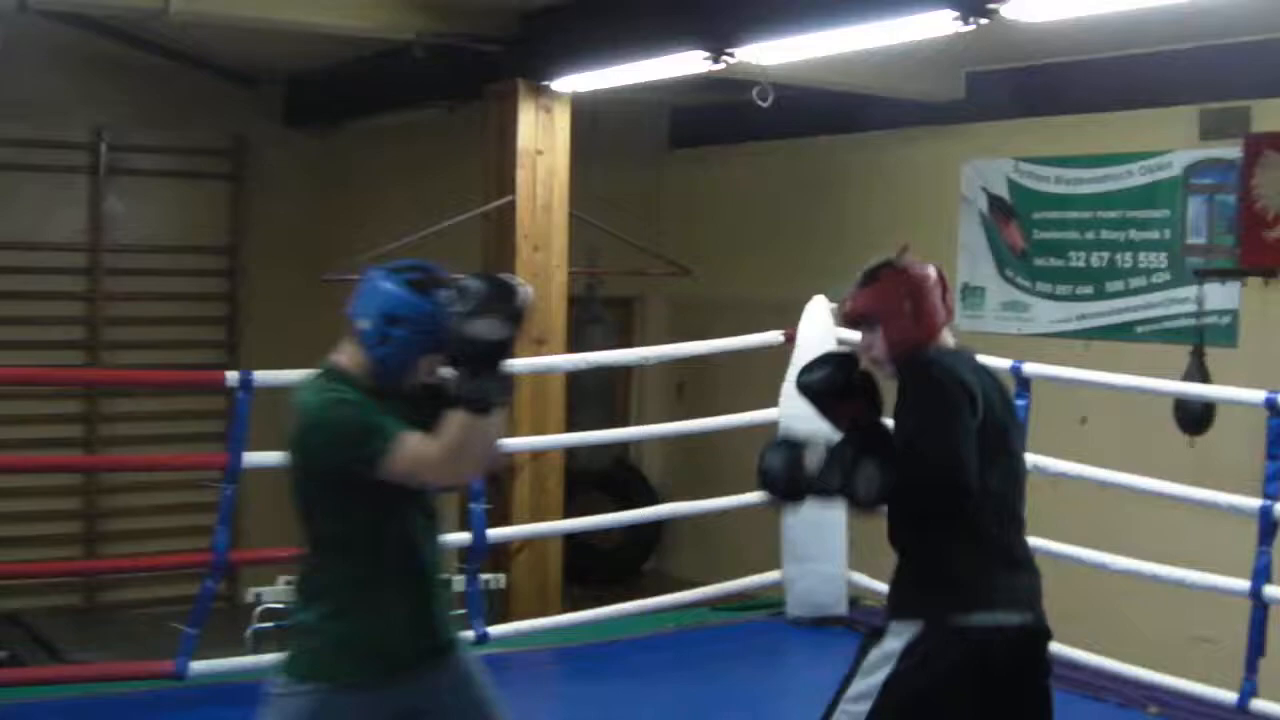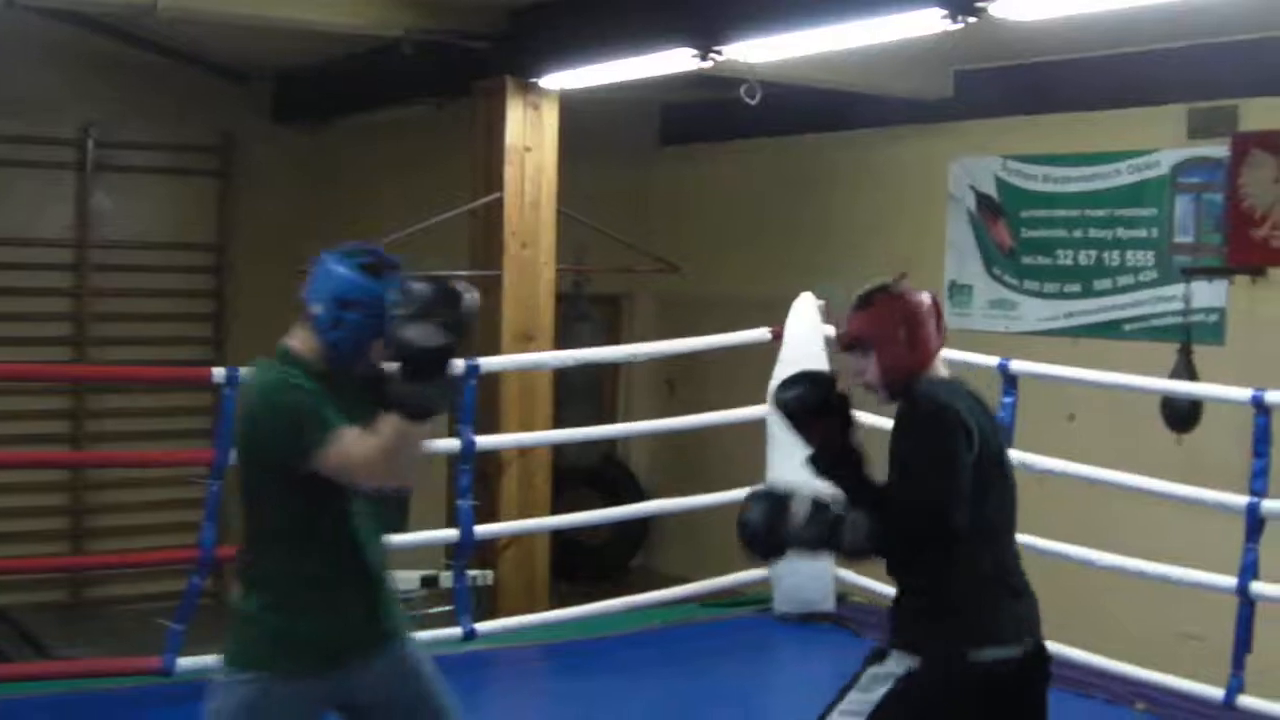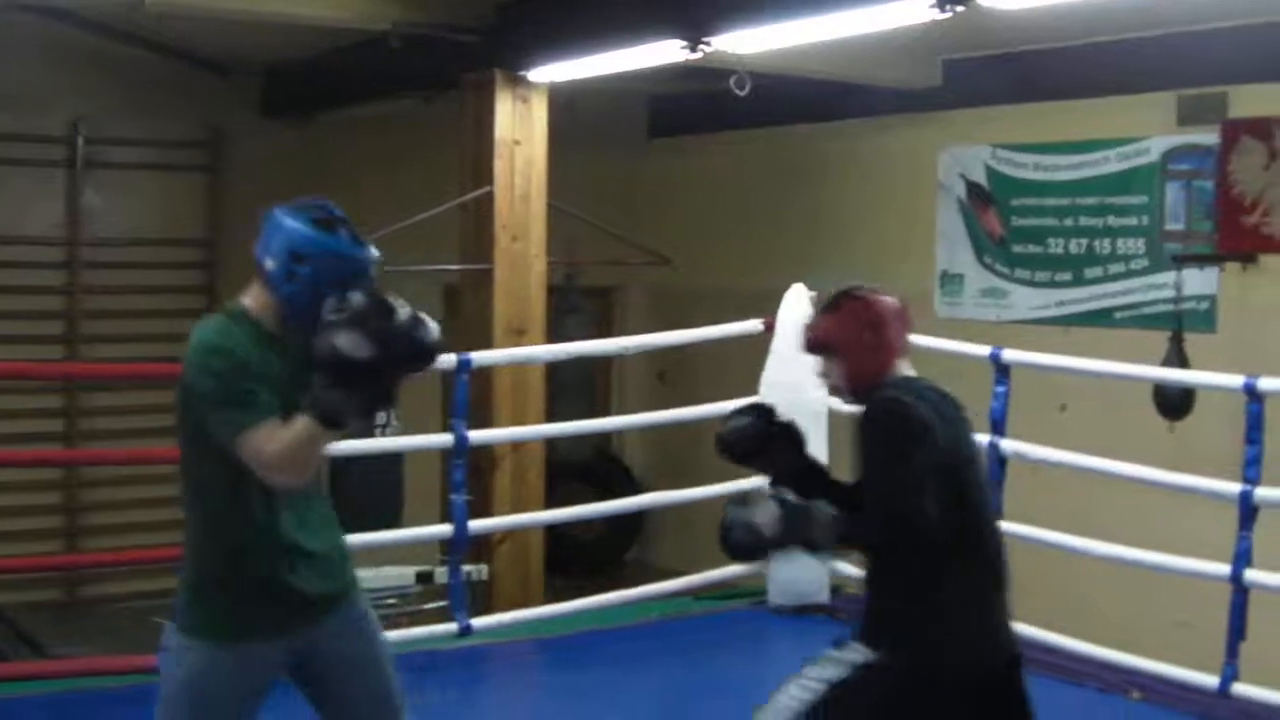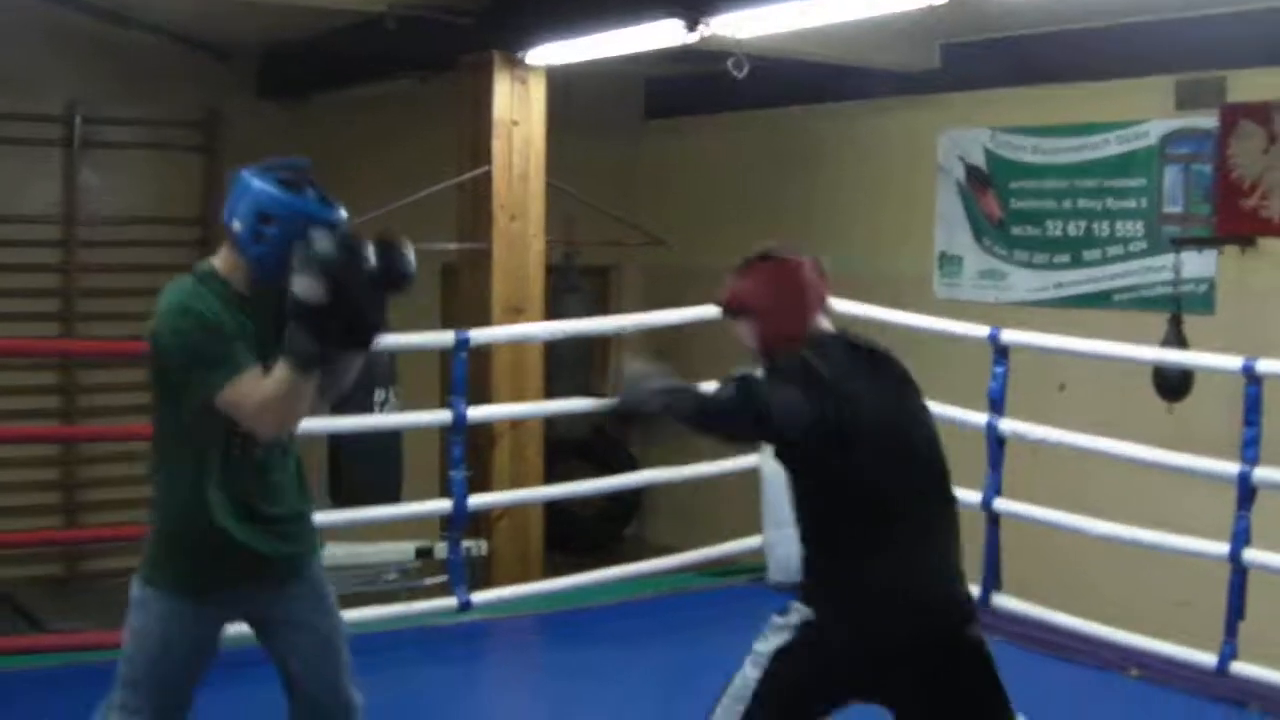
dt=0.1s
person 1, frame 1
left shoulder: (401, 392)
right shoulder: (328, 409)
left elbow: (472, 457)
right elbow: (447, 468)
left wrist: (486, 360)
right wrist: (480, 370)
left hip: (423, 642)
right hip: (341, 659)
person 1, frame 2
left shoulder: (350, 377)
right shoulder: (275, 393)
right elbow: (379, 470)
left wrist: (430, 359)
right wrist: (421, 374)
left hip: (367, 633)
right hip: (281, 649)
person 1, frame 3
left shoulder: (302, 336)
right shoulder: (219, 352)
left elbow: (346, 416)
right elbow: (285, 466)
left wrist: (386, 370)
right wrist: (345, 376)
left hip: (321, 590)
right hip: (229, 606)
person 1, frame 4
left shoulder: (273, 295)
right shoulder: (190, 311)
left elbow: (330, 383)
right elbow: (270, 418)
left wrist: (353, 323)
right wrist: (312, 322)
left hip: (282, 550)
right hip: (194, 561)
person 2, frame 1
left shoulder: (936, 383)
right shoulder: (981, 382)
left elbow: (946, 487)
left wrist: (832, 472)
right wrist: (861, 425)
left hip: (949, 617)
right hip: (1013, 614)
person 2, frame 2
left shoulder: (931, 413)
right shoulder: (965, 408)
left elbow: (928, 528)
right elbow: (906, 515)
left wrist: (815, 524)
right wrist: (835, 448)
left hip: (945, 648)
right hip: (1009, 639)
person 2, frame 3
left shoulder: (894, 416)
right shoulder: (935, 406)
left elbow: (901, 528)
left wrist: (795, 522)
right wrist: (792, 462)
left hip: (905, 649)
right hip: (982, 639)
person 2, frame 4
left shoulder: (802, 371)
right shoulder: (878, 366)
left elbow: (771, 417)
left wrist: (658, 395)
left hip: (849, 606)
right hip: (933, 594)
